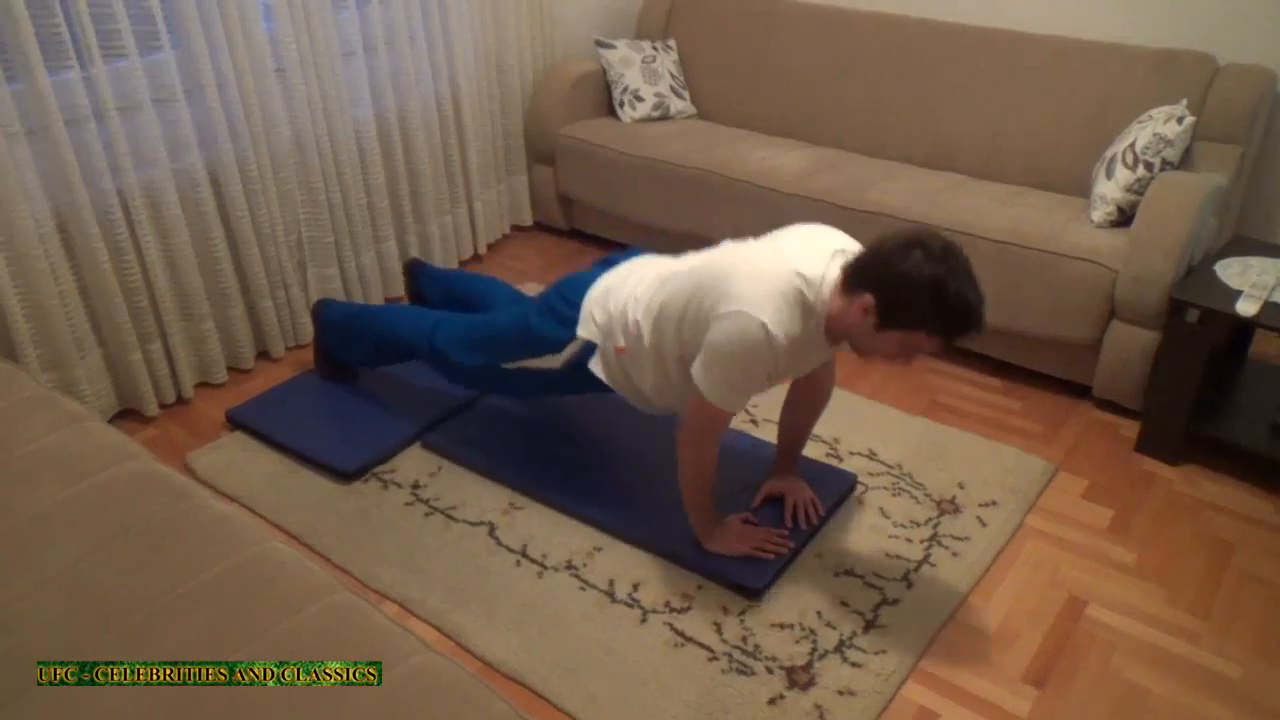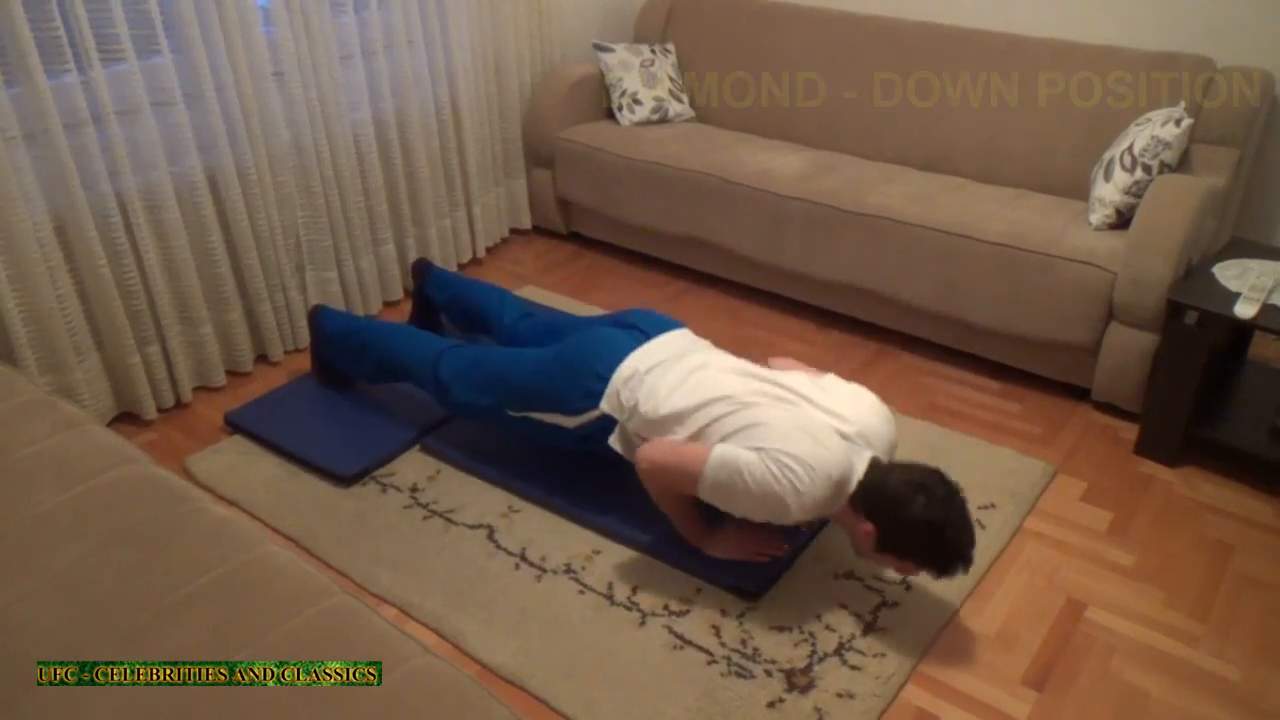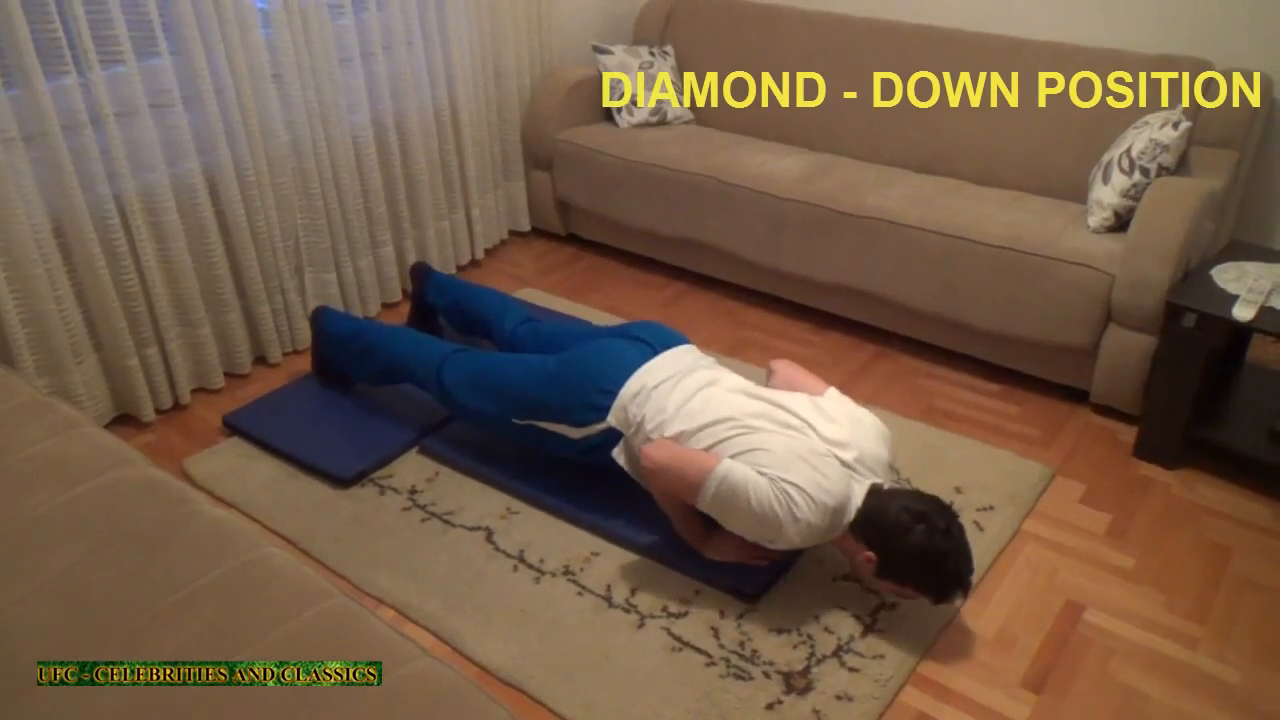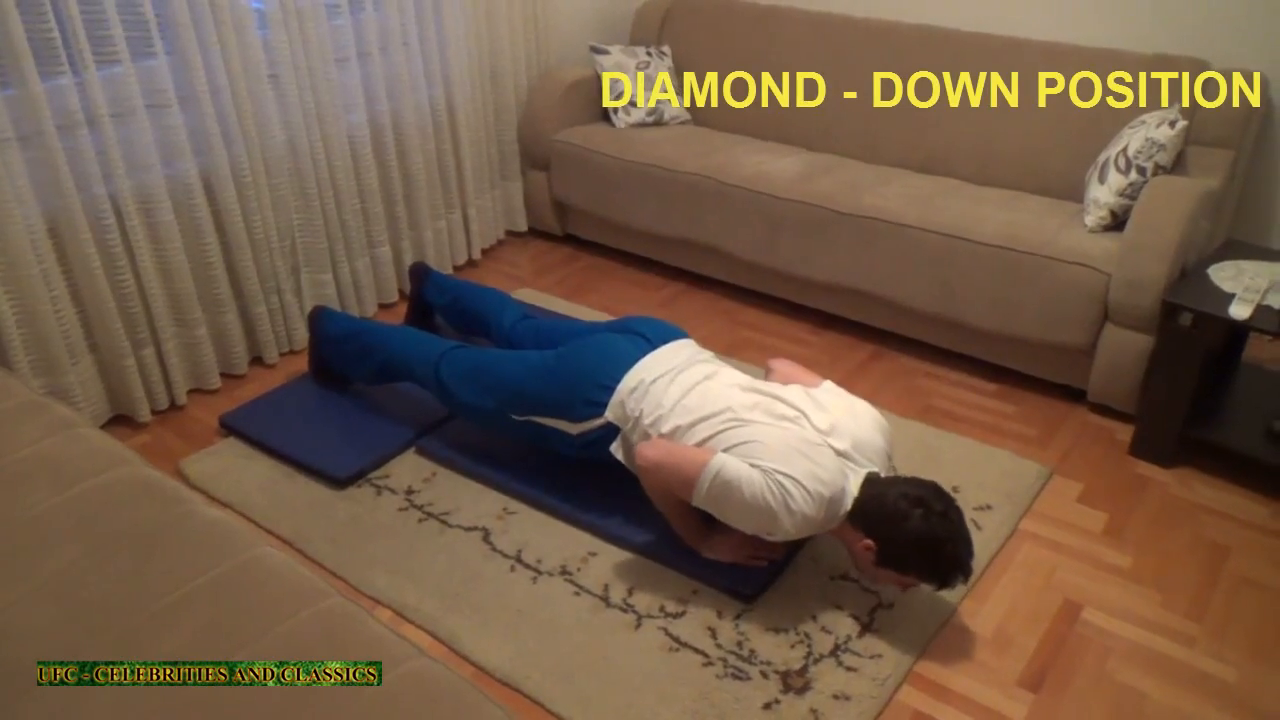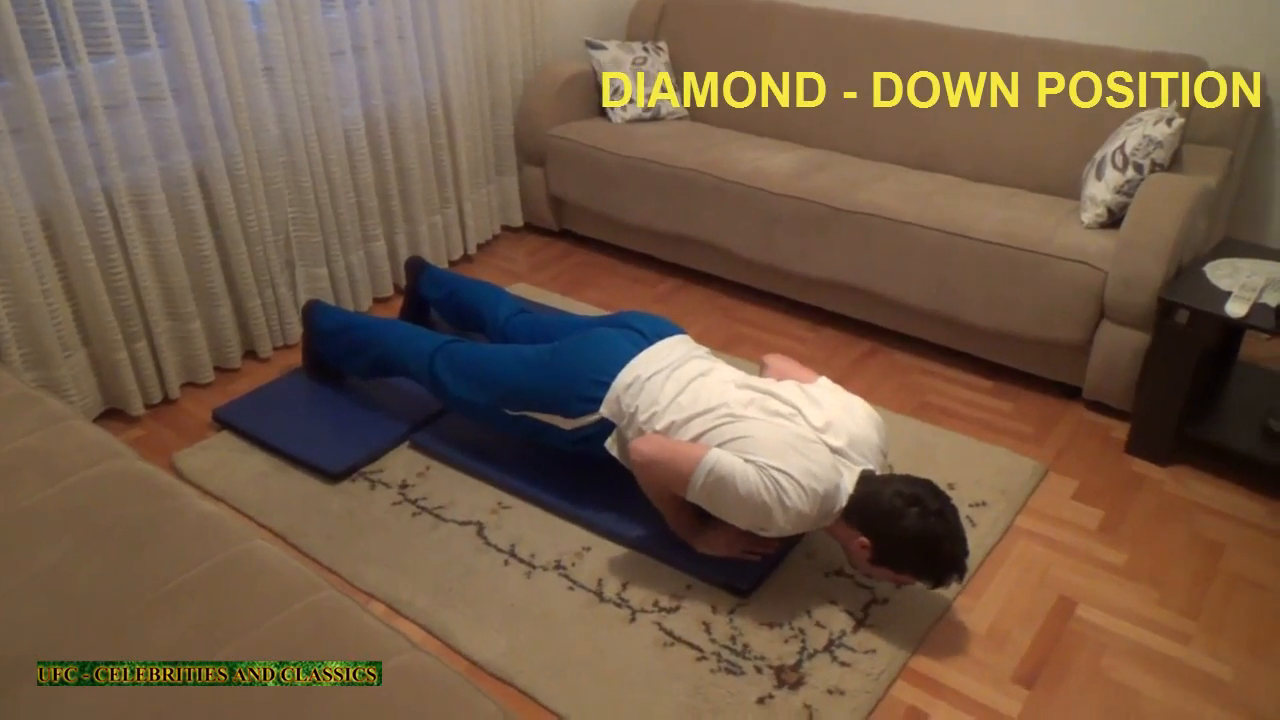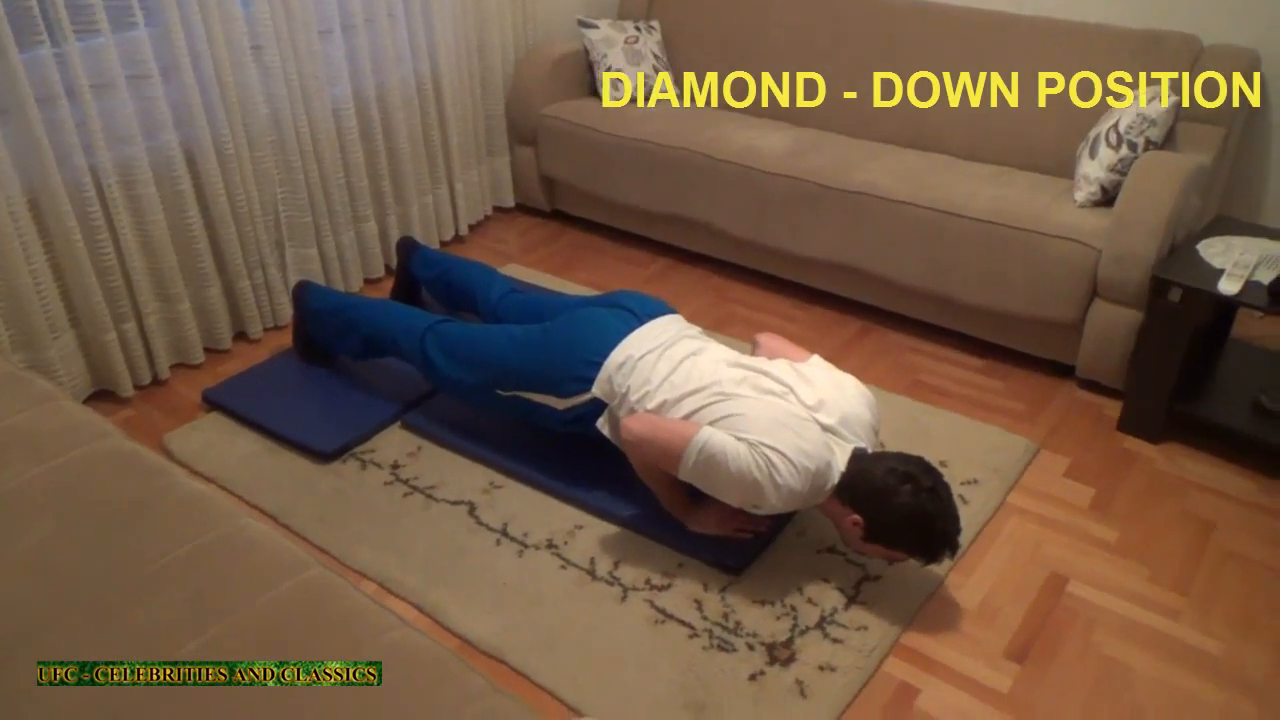
dt=0.4s
person 1, frame 1
left shoulder: (848, 261)
right shoulder: (761, 322)
left elbow: (813, 370)
right elbow: (701, 435)
left wrist: (786, 467)
right wrist: (711, 532)
left hip: (636, 278)
right hip: (593, 329)
left knee: (510, 308)
right knee: (457, 347)
left ankle: (429, 280)
right ankle: (340, 325)
person 1, frame 2
left shoulder: (874, 425)
right shoulder: (792, 489)
right elbow: (654, 462)
right wrist: (706, 539)
left hip: (658, 343)
right hip: (606, 391)
left knee: (523, 329)
right knee: (458, 374)
left ankle: (435, 285)
right ankle: (338, 330)
person 1, frame 3
left shoulder: (872, 441)
right shoulder: (791, 513)
left elbow: (784, 367)
right elbow: (656, 460)
right wrist: (706, 542)
left hip: (661, 355)
right hip: (608, 403)
left knee: (526, 334)
right knee: (459, 377)
left ankle: (434, 288)
right ankle: (339, 333)
person 1, frame 4
left shoulder: (871, 433)
right shoulder: (788, 503)
left elbow: (783, 365)
right elbow: (653, 459)
right wrist: (705, 540)
left hip: (660, 350)
right hip: (605, 398)
left knee: (523, 331)
right knee: (457, 374)
left ankle: (432, 287)
right ankle: (337, 334)
person 1, frame 5
left shoulder: (865, 428)
right shoulder: (783, 500)
left elbow: (776, 361)
right elbow: (647, 453)
right wrist: (698, 535)
left hip: (654, 346)
right hip: (600, 392)
left knee: (517, 325)
right knee: (452, 369)
left ankle: (428, 282)
right ankle: (330, 328)
person 1, frame 6
left shoulder: (859, 407)
right shoulder: (776, 477)
left elbow: (769, 338)
right elbow: (637, 431)
right wrist: (691, 514)
left hip: (648, 326)
right hip: (593, 372)
left knee: (509, 305)
right knee: (443, 349)
left ankle: (420, 261)
right ankle: (321, 308)
